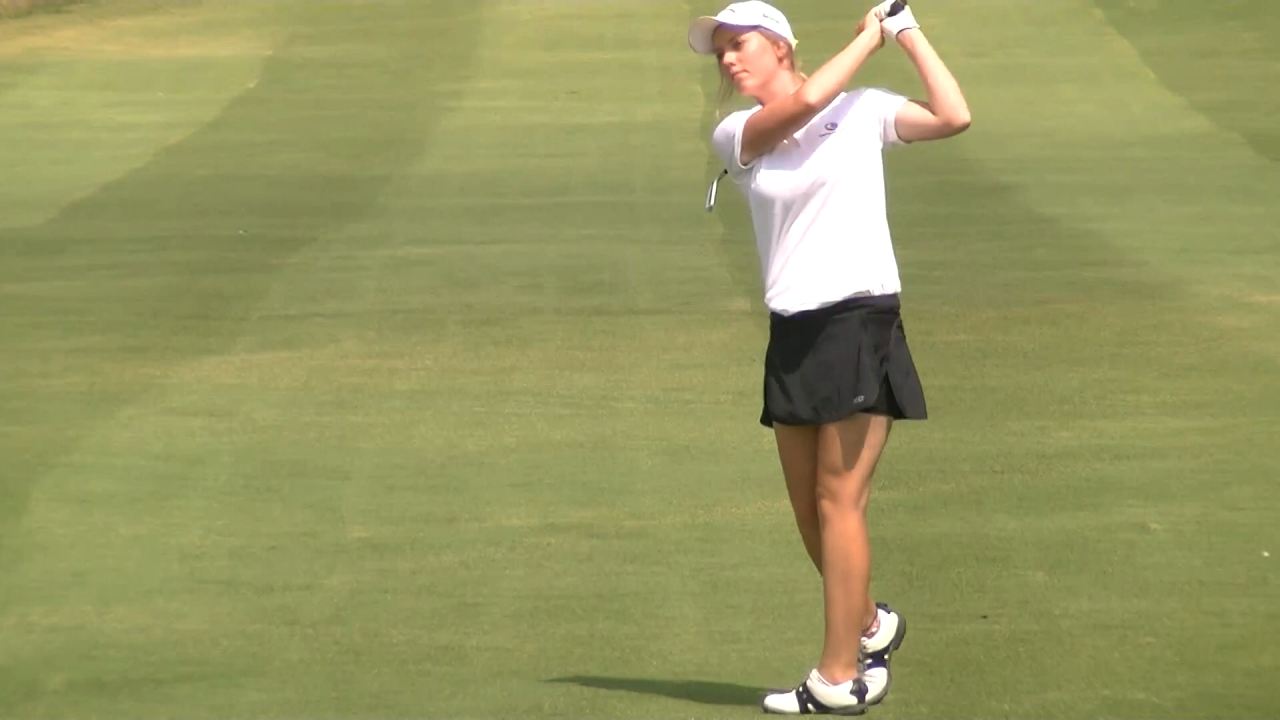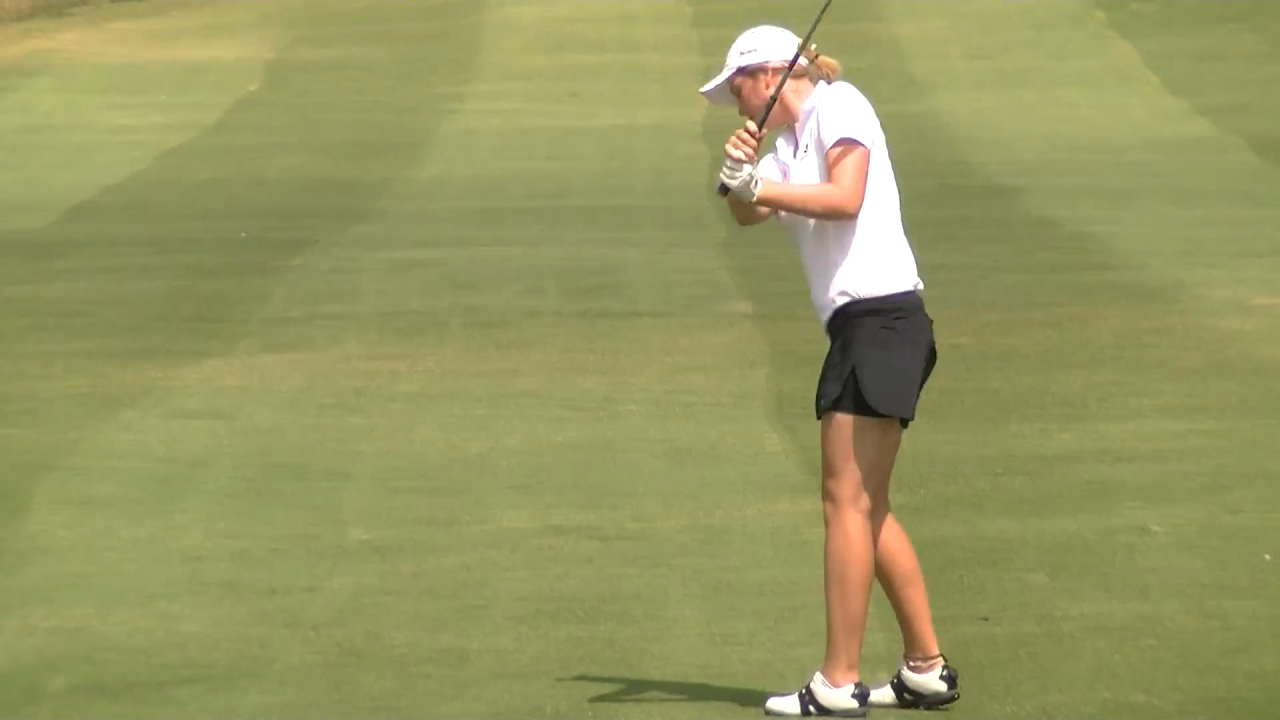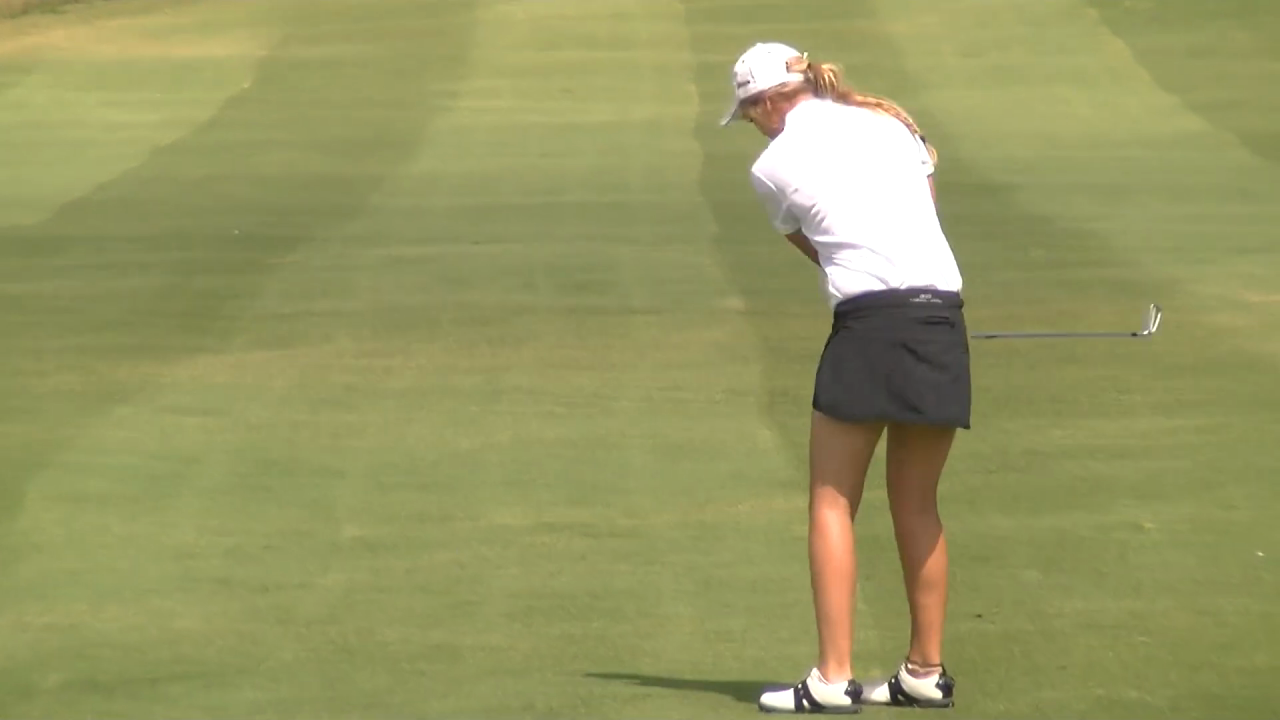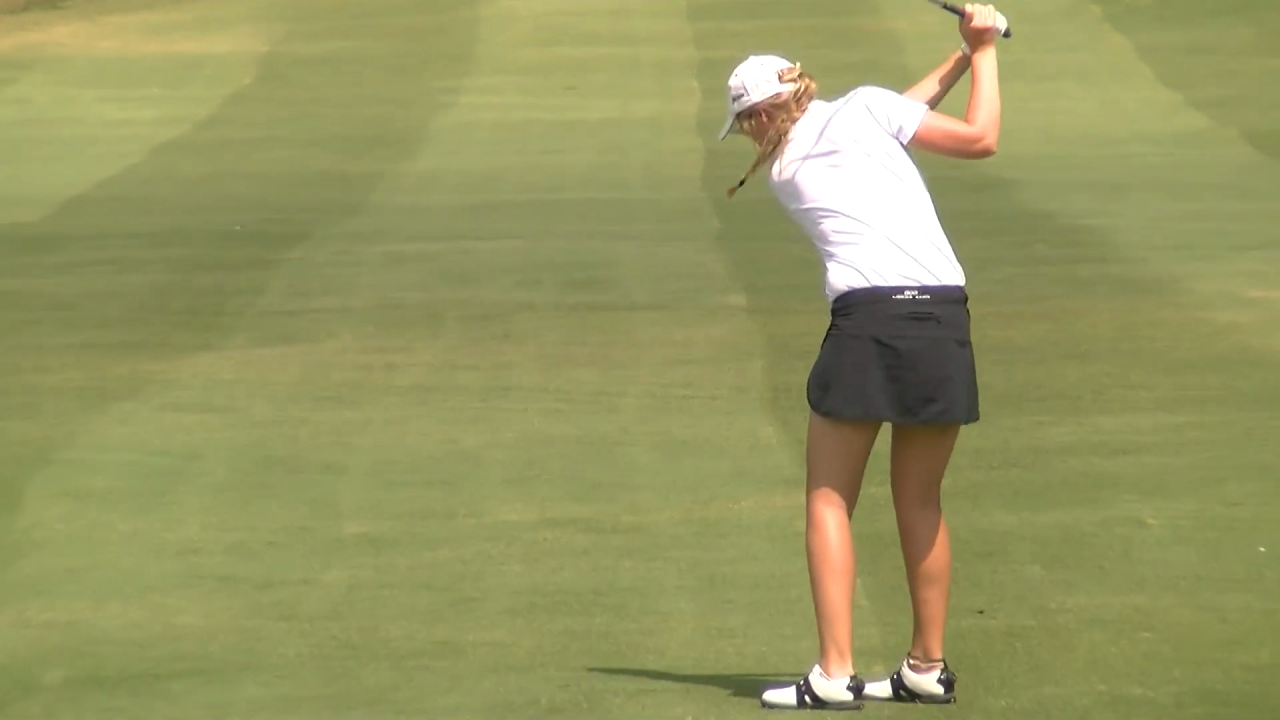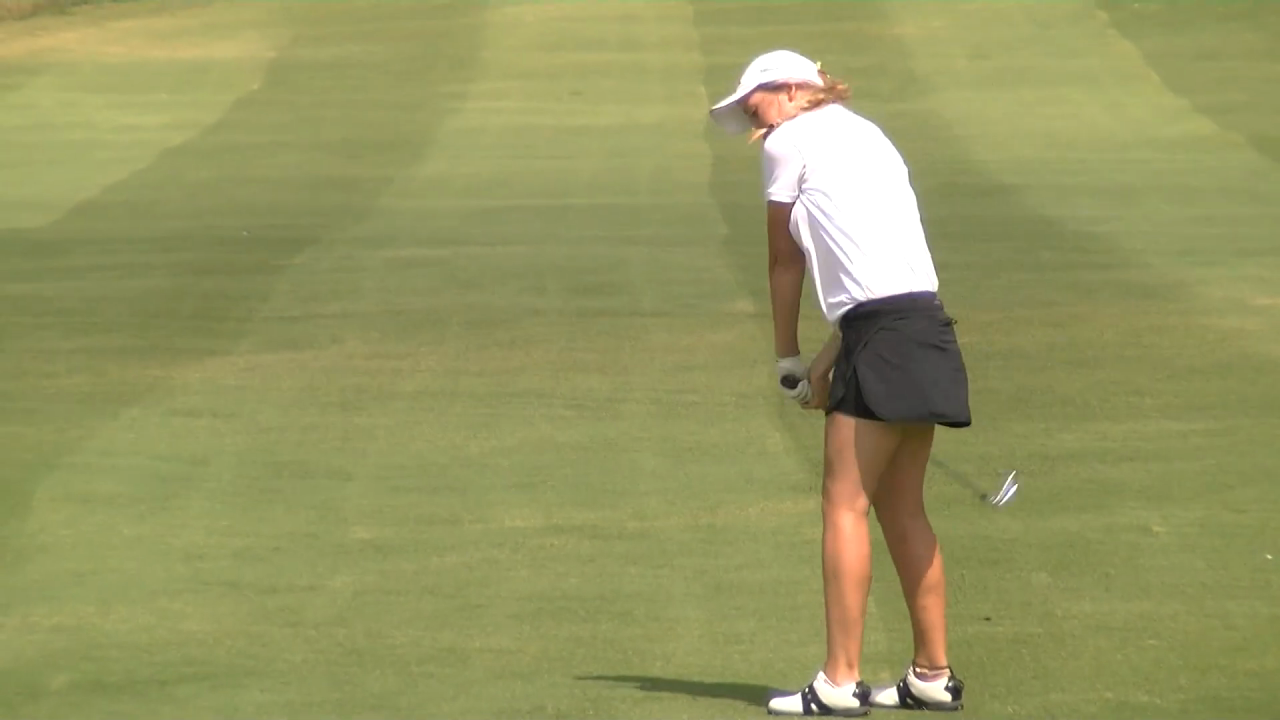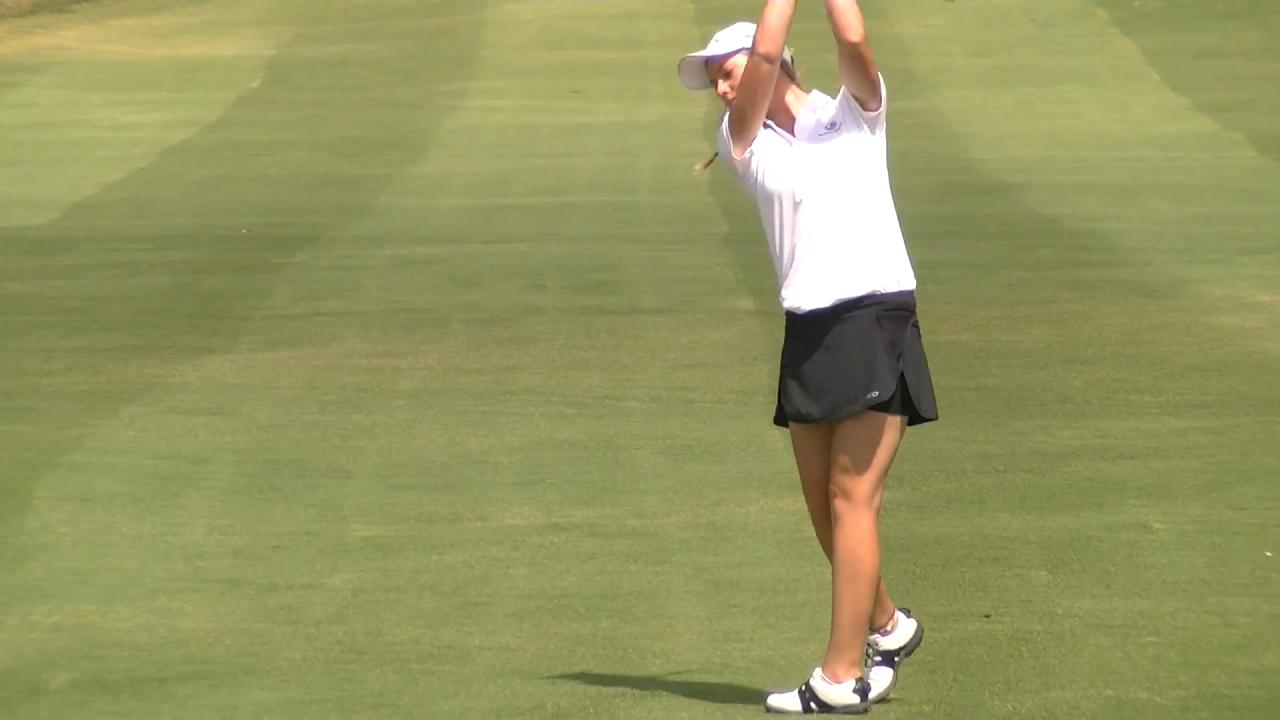
dt=0.4s
person 1, frame 1
left shoulder: (865, 107)
right shoulder: (736, 135)
left elbow: (954, 119)
right elbow: (800, 110)
left hip: (862, 324)
right hip: (792, 335)
left knee: (838, 502)
right knee: (809, 509)
right ankle: (866, 624)
person 1, frame 2
left shoulder: (837, 103)
right shoulder: (788, 145)
left elbow: (845, 200)
right elbow: (750, 213)
left wrist: (761, 186)
right wrist: (739, 172)
left hip: (878, 324)
right hip: (876, 329)
left knee: (846, 505)
right knee: (865, 509)
person 1, frame 3
left shoulder: (769, 170)
right shoulder: (888, 121)
left hip: (870, 324)
right hip: (943, 318)
left knee: (832, 503)
right knee: (916, 505)
person 1, frame 4
left shoulder: (783, 174)
right shoulder: (863, 105)
right elbow: (980, 138)
left wrist: (959, 59)
left hip: (867, 324)
right hip: (942, 319)
left knee: (828, 499)
right knee: (920, 501)
left ankle: (834, 675)
right ankle: (927, 667)
person 1, frame 5
left shoulder: (788, 146)
right shoulder: (869, 147)
left elbow: (786, 272)
left wrist: (788, 353)
right wrist: (829, 358)
left hip: (891, 333)
right hip: (917, 333)
left knee: (844, 506)
right knee: (899, 508)
person 1, frame 6
left shoulder: (855, 110)
right shoulder: (741, 141)
left hip: (876, 323)
right hip: (807, 336)
left knee: (852, 500)
right knee: (823, 506)
right ankle: (884, 625)
